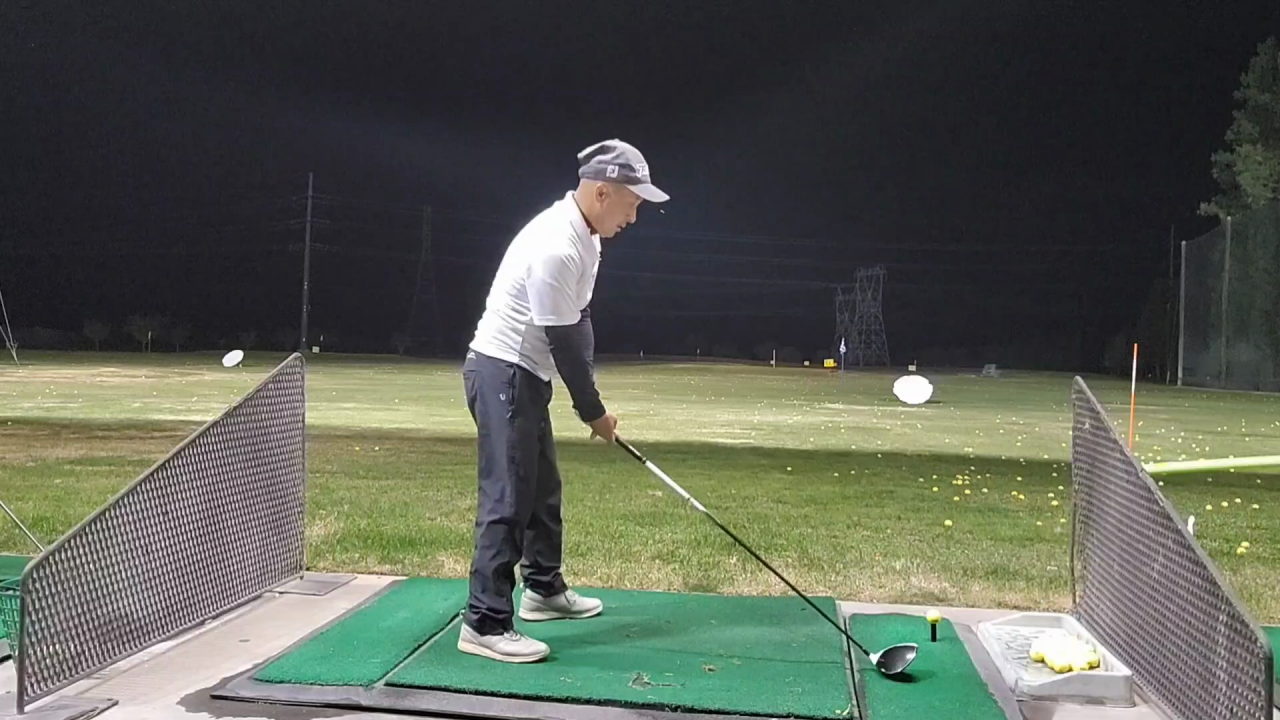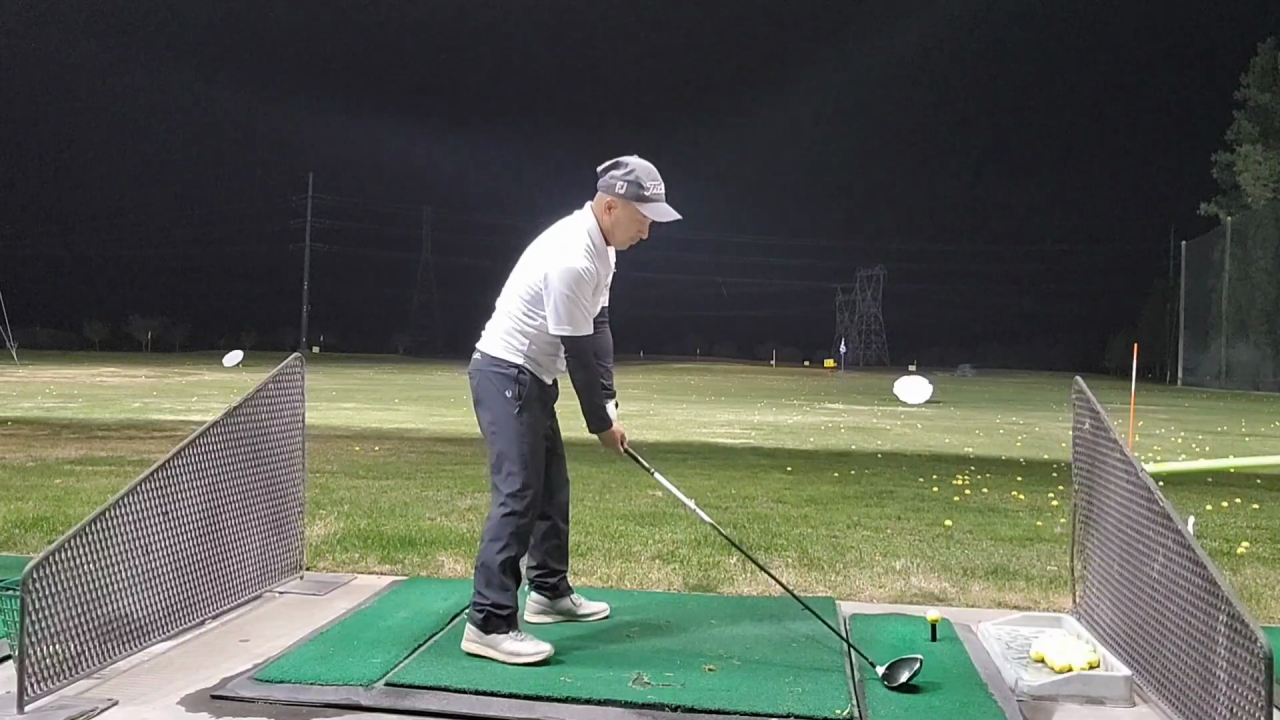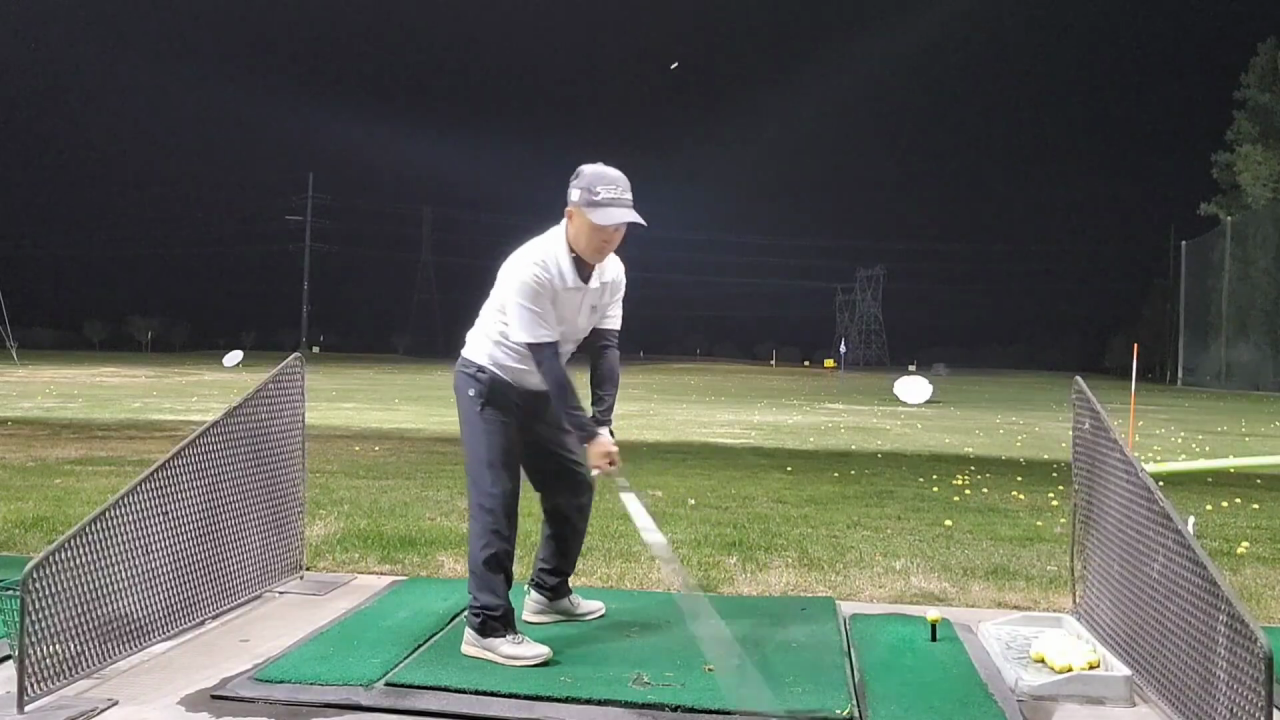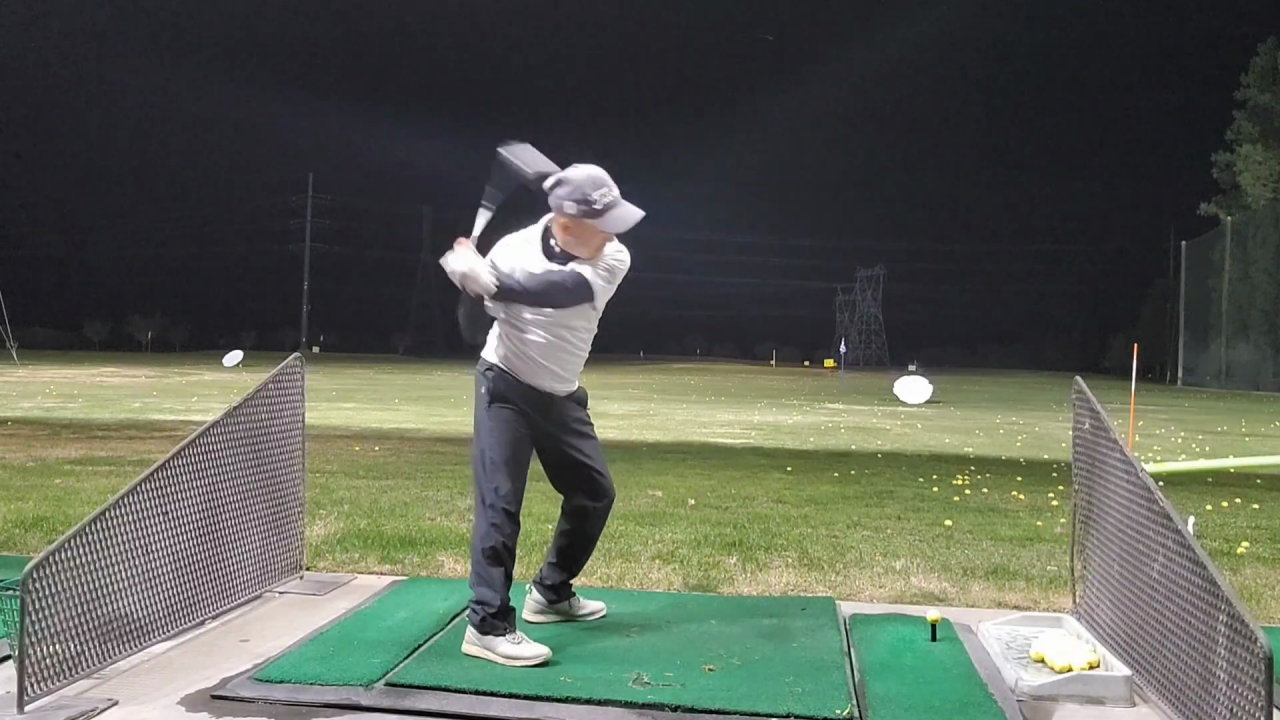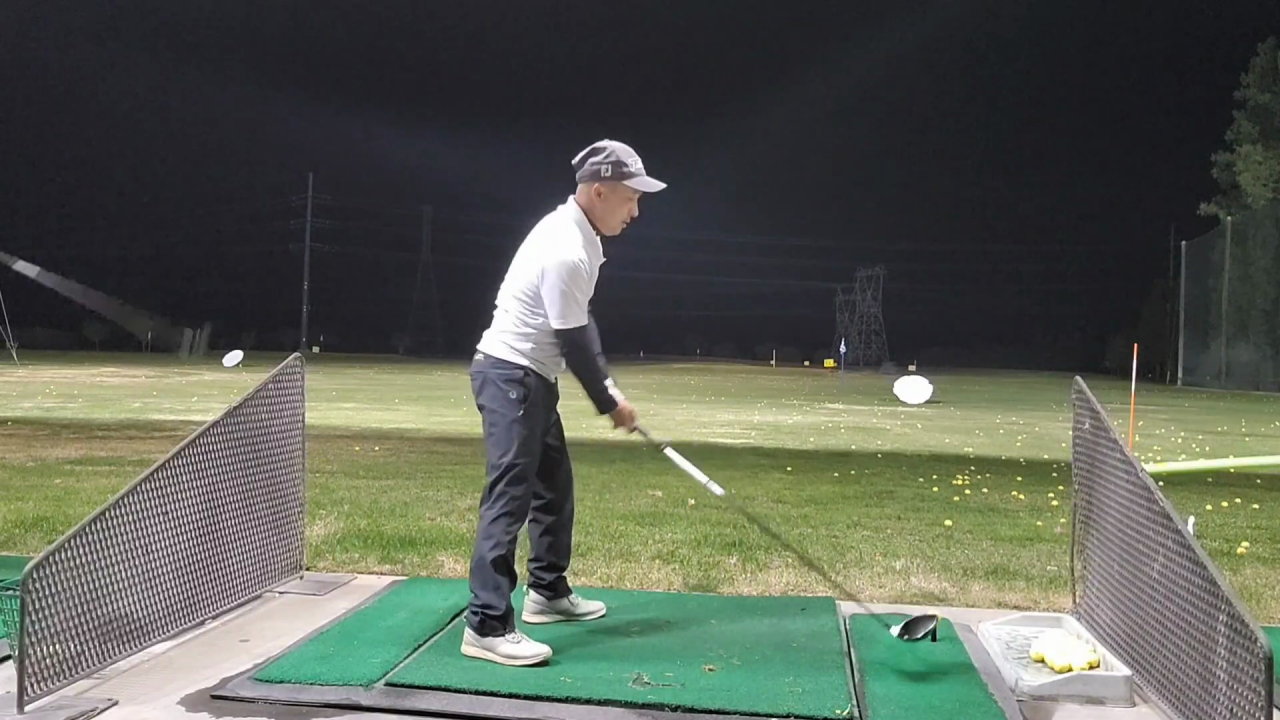
dt=1s
person 1, frame 1
left shoulder: (583, 237)
right shoulder: (555, 247)
left elbow: (578, 323)
right elbow: (563, 340)
left wrist: (592, 400)
right wrist: (593, 411)
left hip: (526, 374)
right hip: (503, 373)
left knee: (542, 485)
right knee: (507, 495)
left ankle: (543, 589)
right ankle: (484, 623)
person 1, frame 2
left shoulder: (596, 244)
right shoulder: (572, 259)
left elbow: (596, 329)
right elbow: (578, 351)
left wrist: (608, 402)
right wrist: (600, 423)
left hip: (532, 376)
right hip: (506, 373)
left knee: (551, 486)
right knee: (517, 492)
left ankle: (549, 591)
right ankle: (489, 622)
person 1, frame 3
left shoulder: (611, 273)
right shoulder: (532, 267)
left elbow: (606, 349)
right elbow: (545, 360)
left wrist: (602, 426)
right wrist: (584, 437)
left hip: (538, 391)
right hip: (489, 383)
left knee: (573, 486)
right knee: (496, 499)
left ankle: (549, 592)
right ankle: (487, 627)
person 1, frame 4
left shoulder: (612, 259)
right shoulder: (511, 253)
left elbow: (558, 294)
left wrist: (488, 284)
right wrist: (473, 281)
left hip: (563, 395)
right hip: (506, 387)
left knee: (593, 493)
right knee: (500, 498)
left ankle: (551, 592)
right ankle: (487, 623)
person 1, frame 5
left shoulder: (575, 232)
right shoulder: (567, 252)
left elbow: (581, 325)
right elbow: (573, 341)
left wrist: (606, 384)
right wrist: (607, 403)
left hip: (530, 376)
right hip: (509, 375)
left knee: (554, 486)
right knee: (510, 494)
left ankle: (547, 591)
right ankle: (486, 625)
